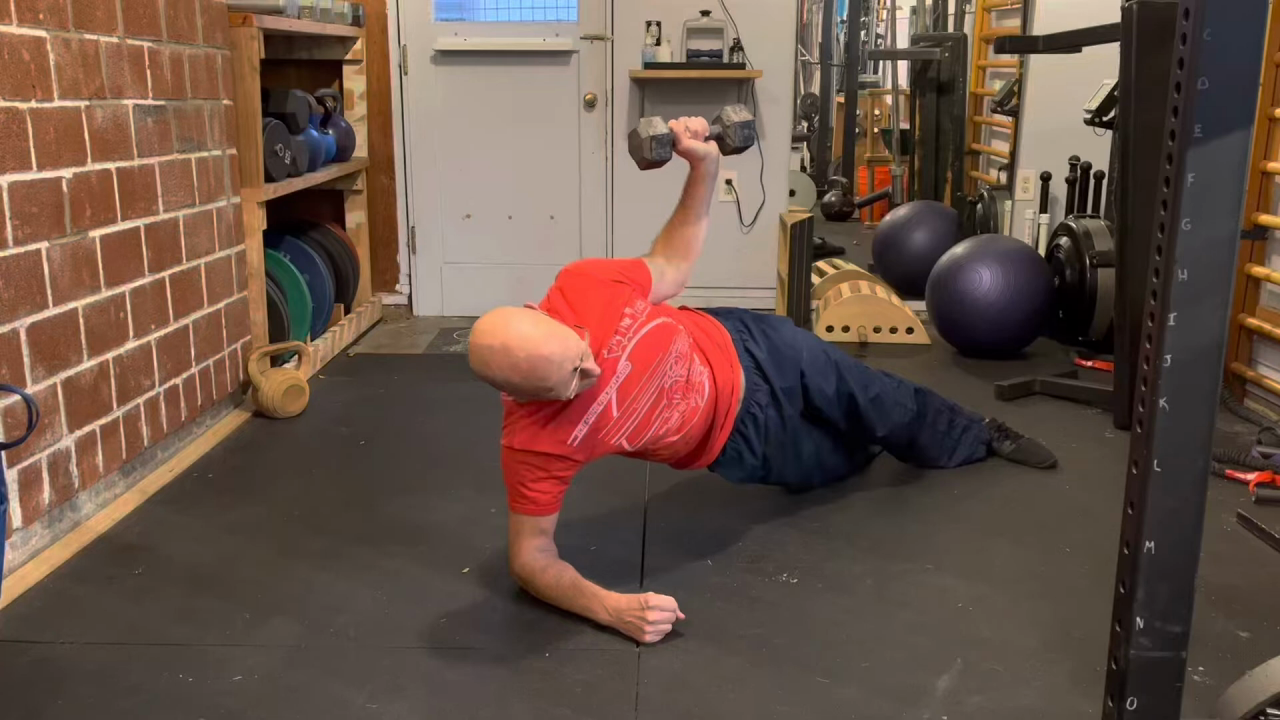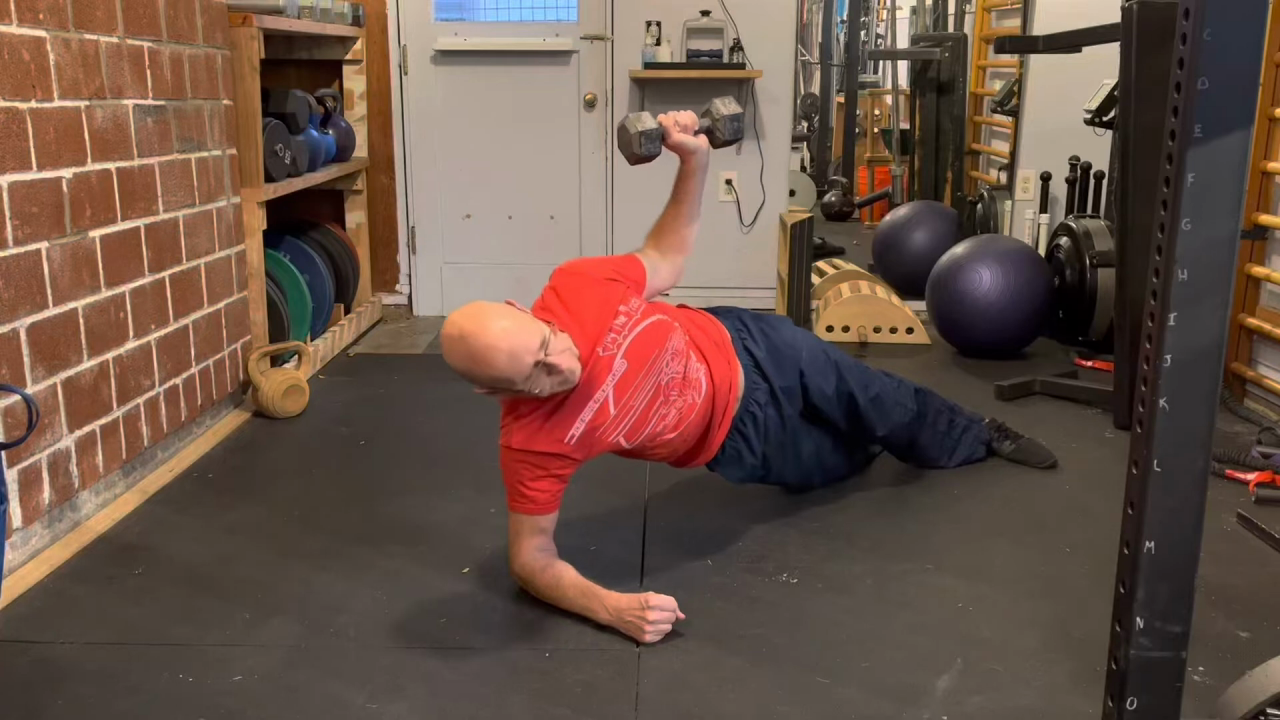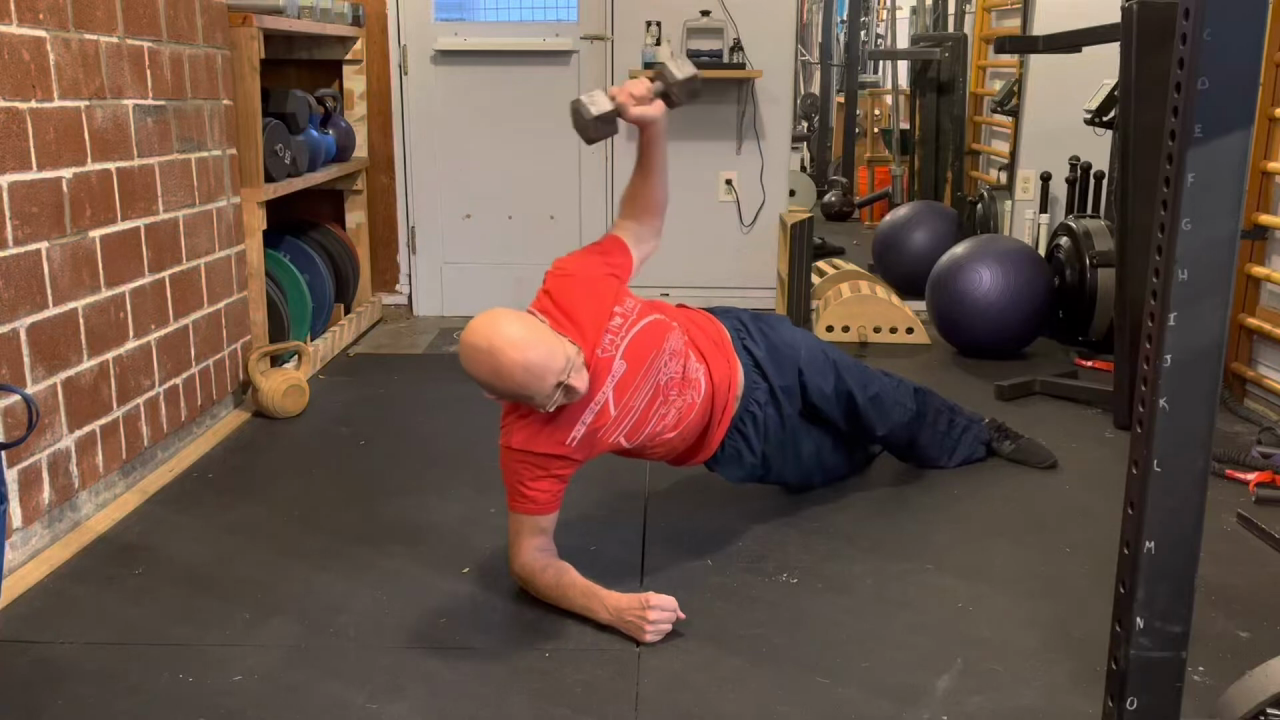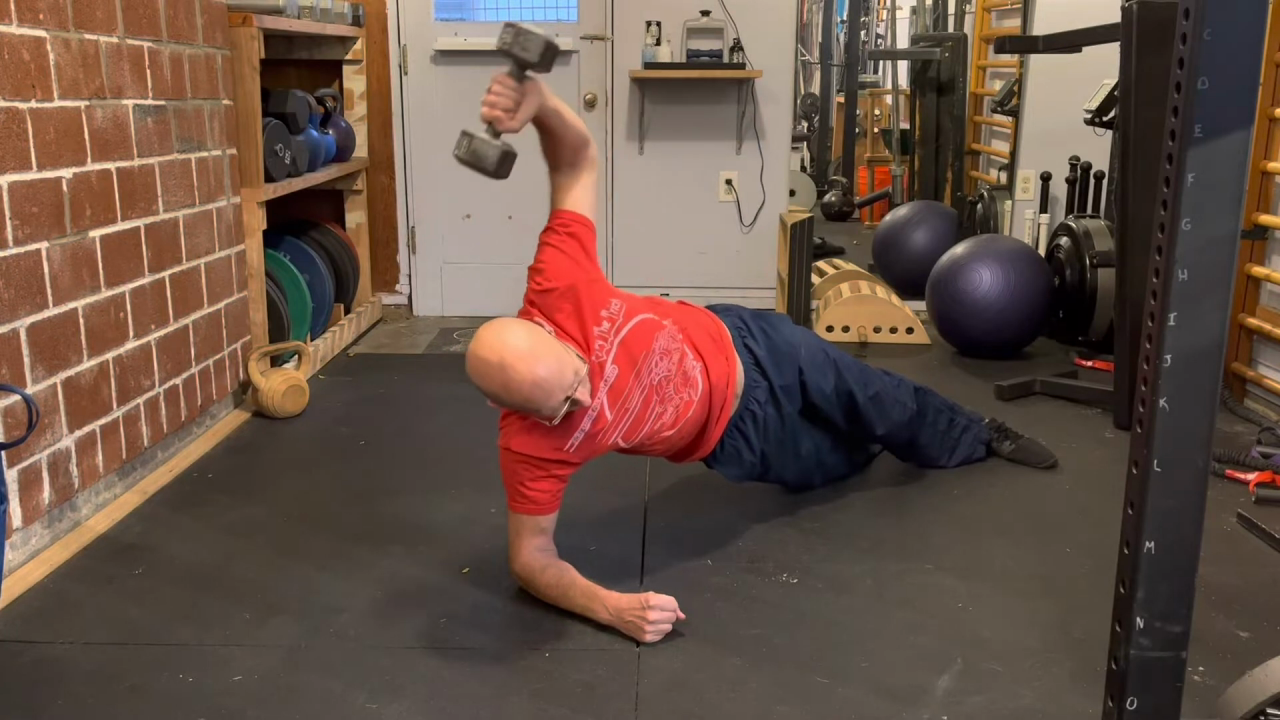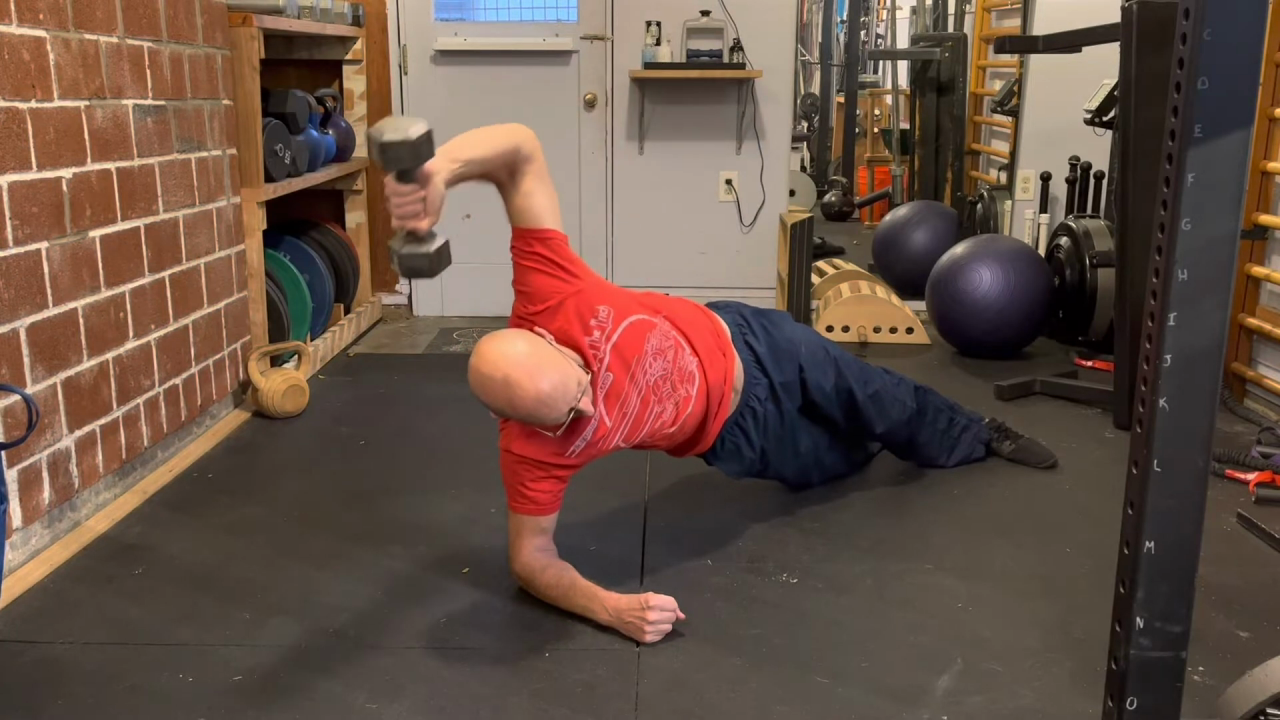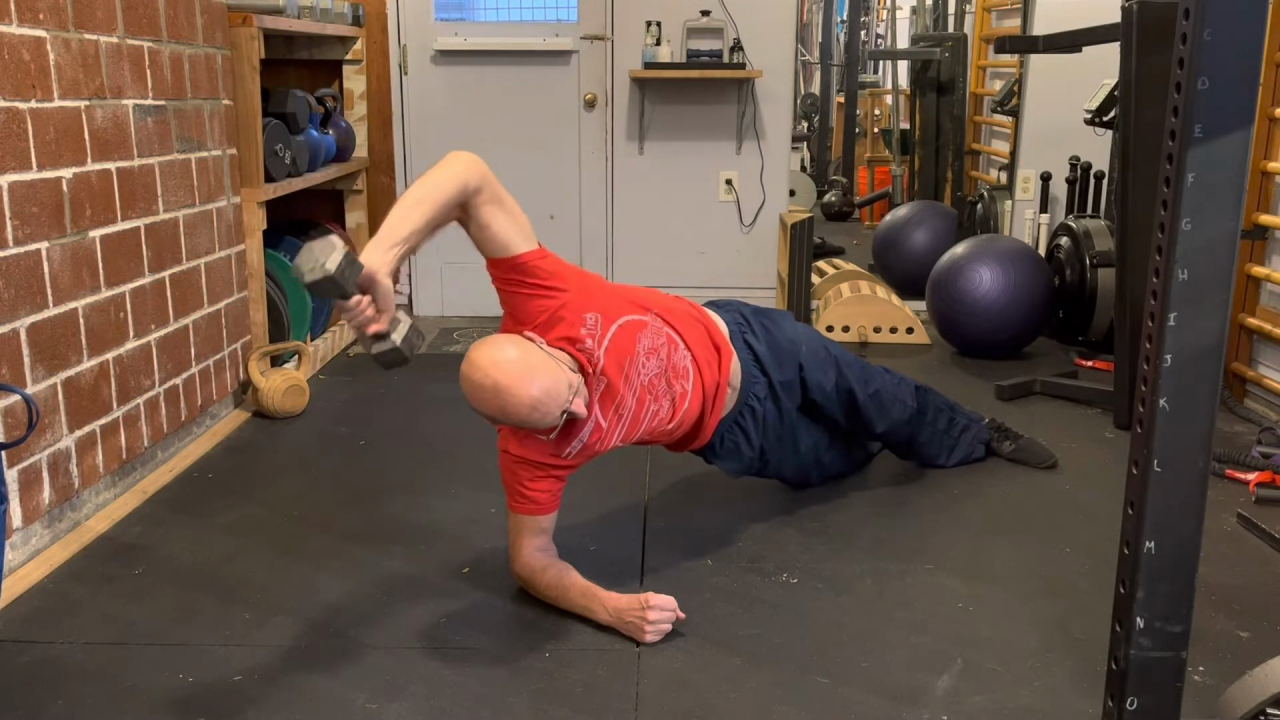
dt=0.5s
person 1, frame 1
left shoulder: (582, 286)
right shoulder: (533, 442)
left elbow: (670, 267)
right elbow: (531, 556)
left wrist: (704, 165)
right wrist: (612, 608)
left hip: (744, 349)
right hip: (737, 441)
left knee: (888, 406)
right knee: (839, 461)
left ankle: (981, 434)
right ankle: (925, 444)
person 1, frame 2
left shoulder: (575, 285)
right shoulder: (531, 440)
left elbow: (666, 261)
right elbow: (530, 556)
left wrist: (695, 159)
right wrist: (612, 608)
left hip: (743, 348)
right hip: (737, 439)
left knee: (889, 406)
right knee: (838, 462)
left ankle: (980, 435)
right ankle: (925, 445)
person 1, frame 3
left shoulder: (572, 284)
right shoulder: (532, 440)
left elbow: (641, 230)
right elbow: (531, 556)
left wrist: (653, 131)
right wrist: (612, 607)
left hip: (743, 348)
right hip: (739, 439)
left knee: (890, 407)
right knee: (839, 461)
left ankle: (980, 435)
right ankle: (925, 443)
person 1, frame 4
left shoulder: (558, 293)
right shoulder: (531, 442)
left elbow: (580, 157)
right elbow: (530, 557)
left wrist: (537, 102)
right wrist: (612, 608)
left hip: (745, 347)
right hip: (736, 436)
left knee: (889, 406)
right knee: (838, 461)
left ankle: (981, 436)
right ankle: (926, 445)
person 1, frame 5
left shoulder: (551, 301)
right shoulder: (532, 447)
left elbow: (520, 149)
right elbow: (531, 557)
left wrist: (439, 166)
right wrist: (611, 607)
left hip: (742, 342)
right hip: (733, 434)
left knee: (887, 405)
right knee: (833, 462)
left ankle: (979, 436)
right ankle: (921, 446)
person 1, frame 6
left shoulder: (540, 302)
right shoulder: (530, 448)
left elbow: (468, 175)
right elbow: (531, 558)
left wrist: (379, 255)
right wrist: (612, 609)
left hip: (743, 342)
right hip: (731, 433)
left knee: (888, 404)
right knee: (835, 462)
left ankle: (980, 435)
right ankle: (926, 447)
